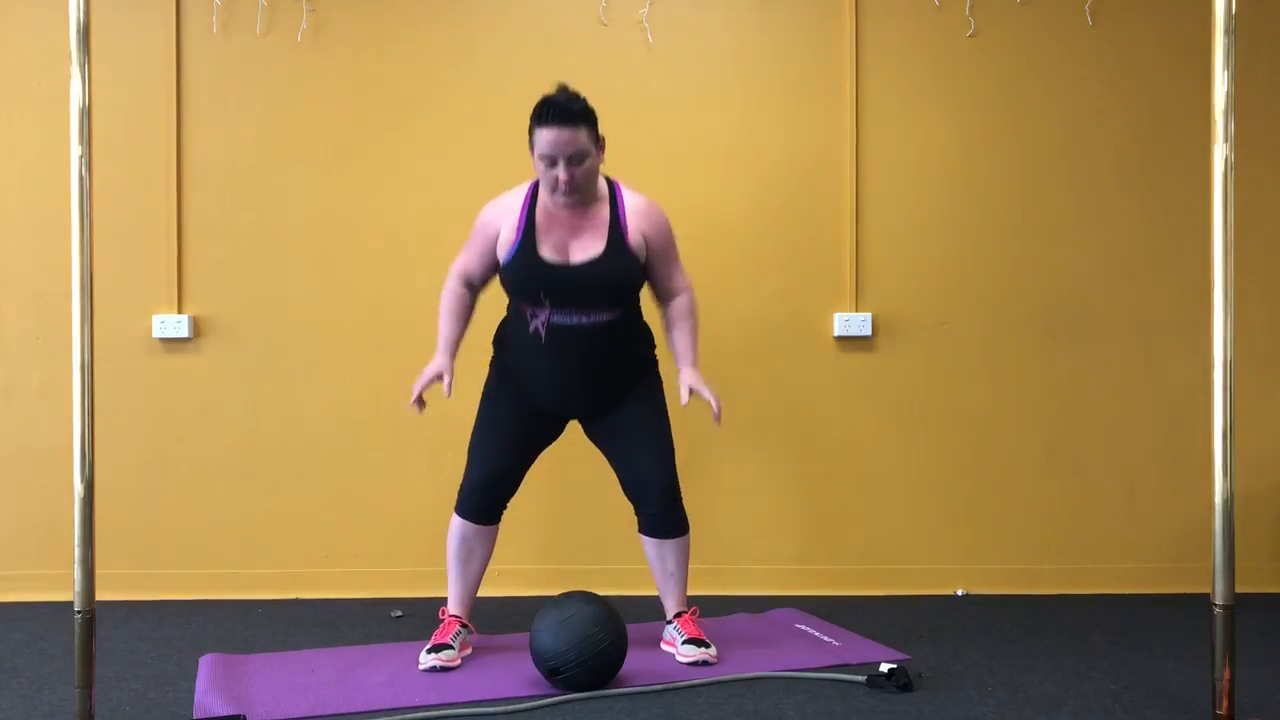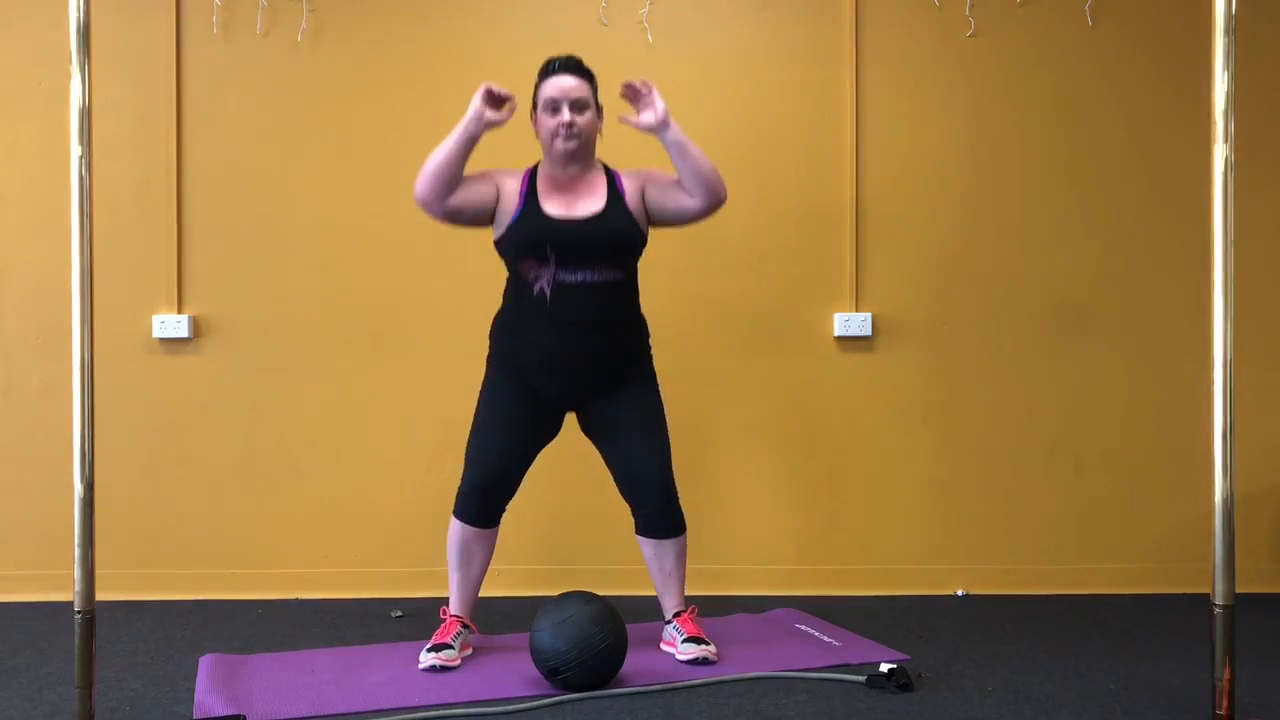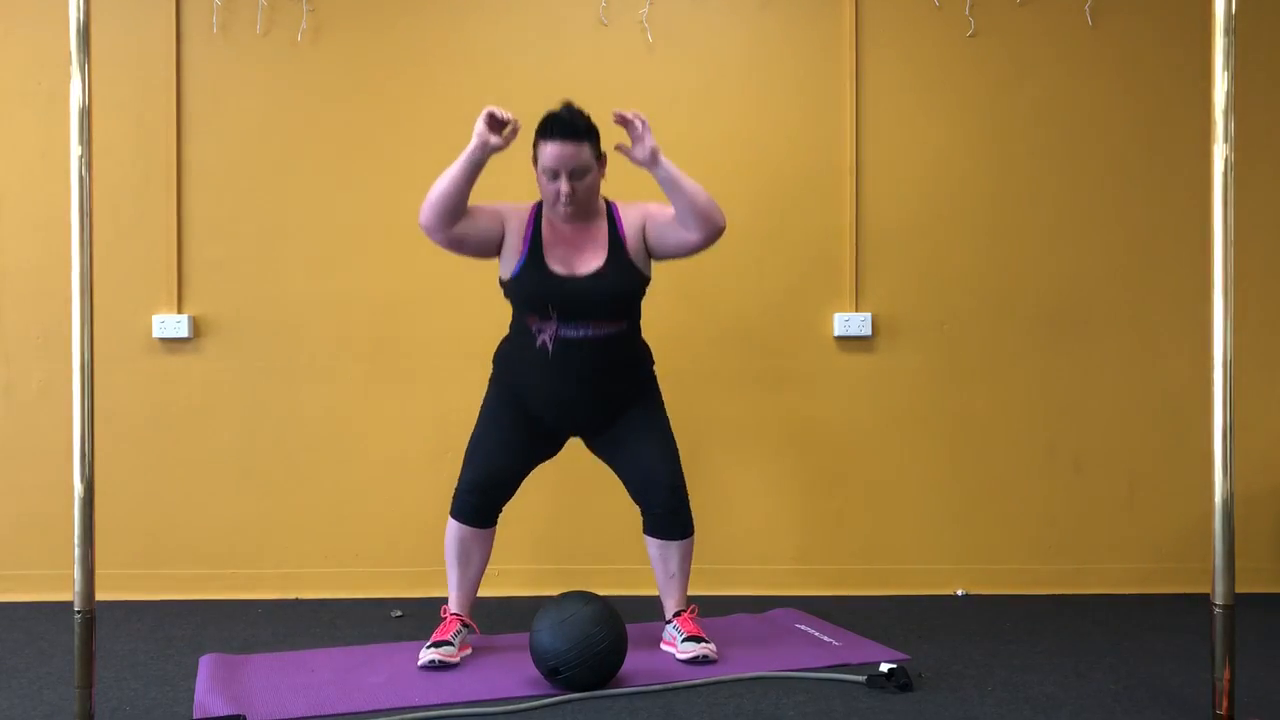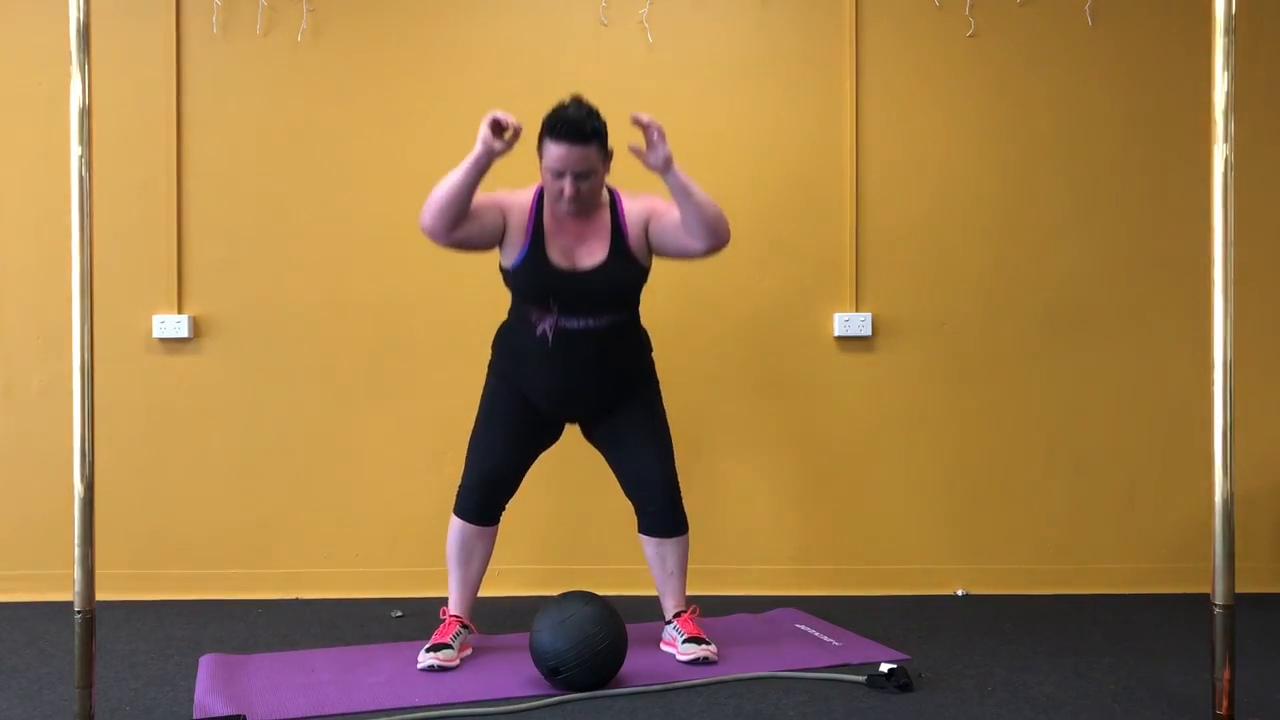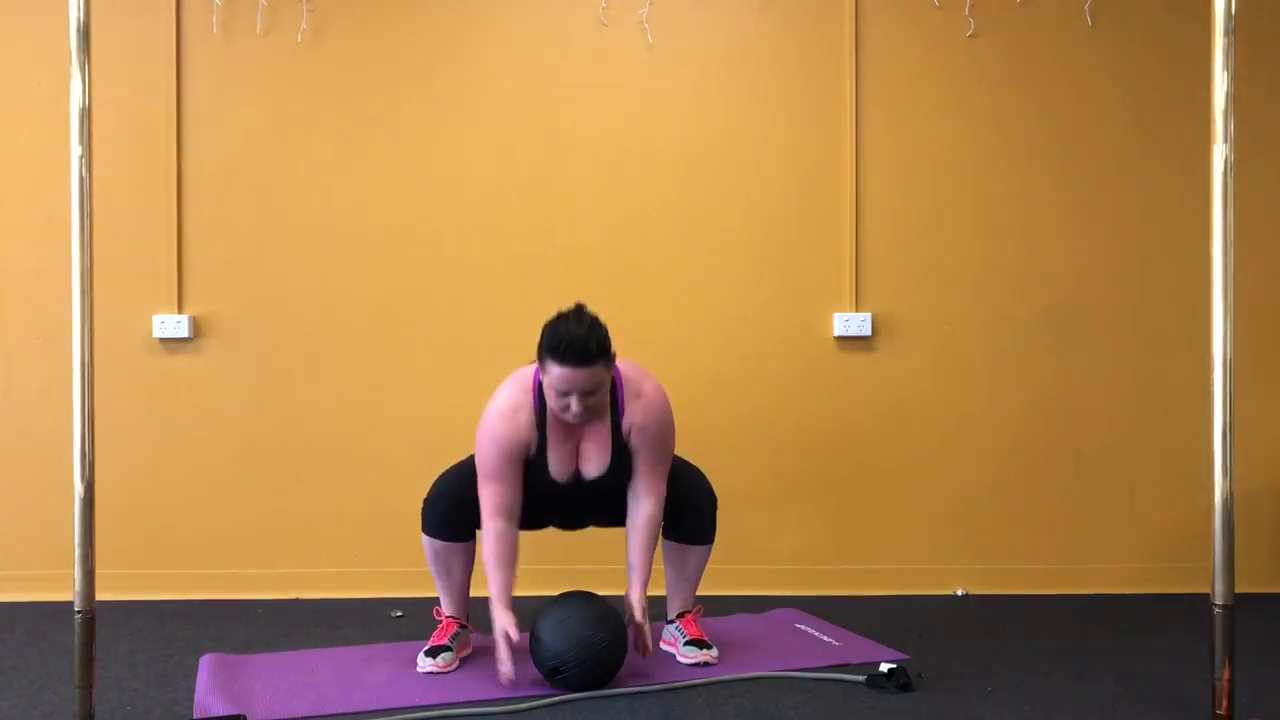
dt=1s
person 1, frame 1
left shoulder: (640, 215)
right shoulder: (504, 213)
left elbow: (675, 294)
right elbow: (463, 280)
left wrist: (688, 366)
right wrist: (443, 355)
left hip: (623, 388)
right hip: (524, 386)
left knee: (658, 489)
right knee: (482, 489)
left ankle: (679, 622)
right ankle: (455, 625)
person 1, frame 2
left shoulder: (632, 189)
right shoulder: (507, 191)
left elbow: (708, 198)
right elbow: (429, 197)
left wrist: (665, 130)
right wrist: (472, 126)
left hip: (618, 375)
right hip: (522, 372)
left knee: (653, 489)
right knee: (481, 486)
left ankle: (678, 621)
right ankle: (455, 623)
person 1, frame 3
left shoulder: (635, 225)
right shoulder: (512, 226)
left elbow: (707, 228)
right elbow: (435, 223)
left wrist: (656, 164)
right wrist: (477, 152)
left hip: (622, 399)
right hip: (527, 398)
left knee: (665, 490)
right knee: (477, 489)
left ankle: (678, 621)
right ankle: (456, 622)
person 1, frame 4
left shoulder: (638, 217)
right shoulder: (513, 213)
left elbow: (711, 238)
right elbow: (436, 227)
left wrist: (669, 172)
right wrist: (481, 158)
left hip: (620, 390)
right hip: (524, 385)
left knee: (658, 490)
right knee: (480, 489)
left ankle: (678, 620)
right ankle: (456, 623)
person 1, frame 5
left shoulder: (644, 400)
right shoulder: (508, 412)
left elbow: (646, 497)
right elbow: (498, 518)
left wrist: (637, 591)
right wrist: (500, 609)
left hip: (611, 493)
right hip: (532, 495)
left knee: (694, 498)
right knee: (445, 503)
left ankle: (680, 620)
right ankle: (453, 625)
